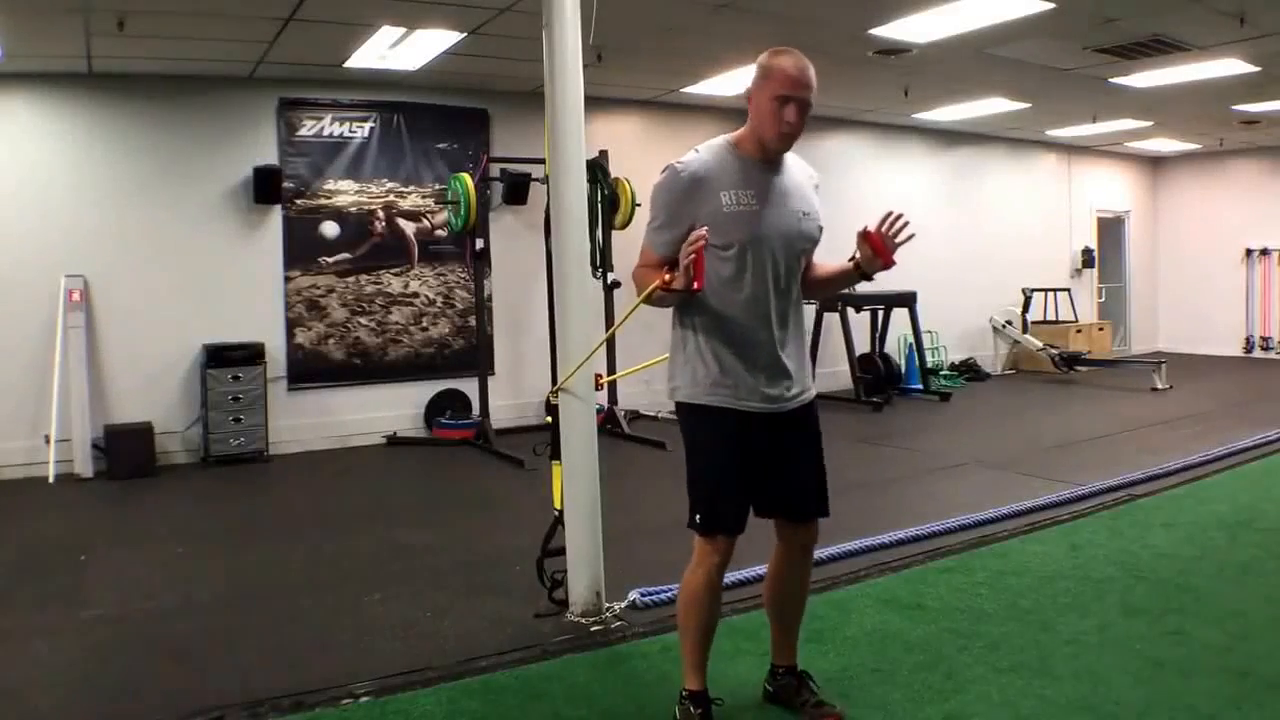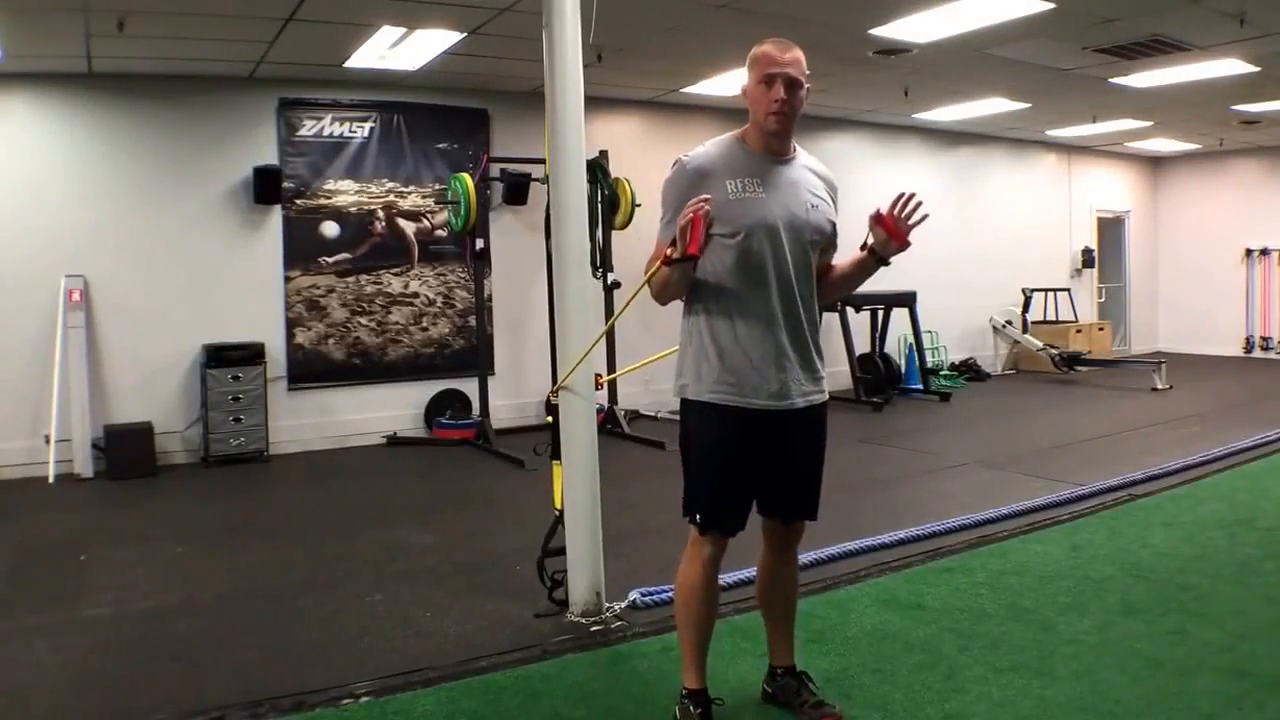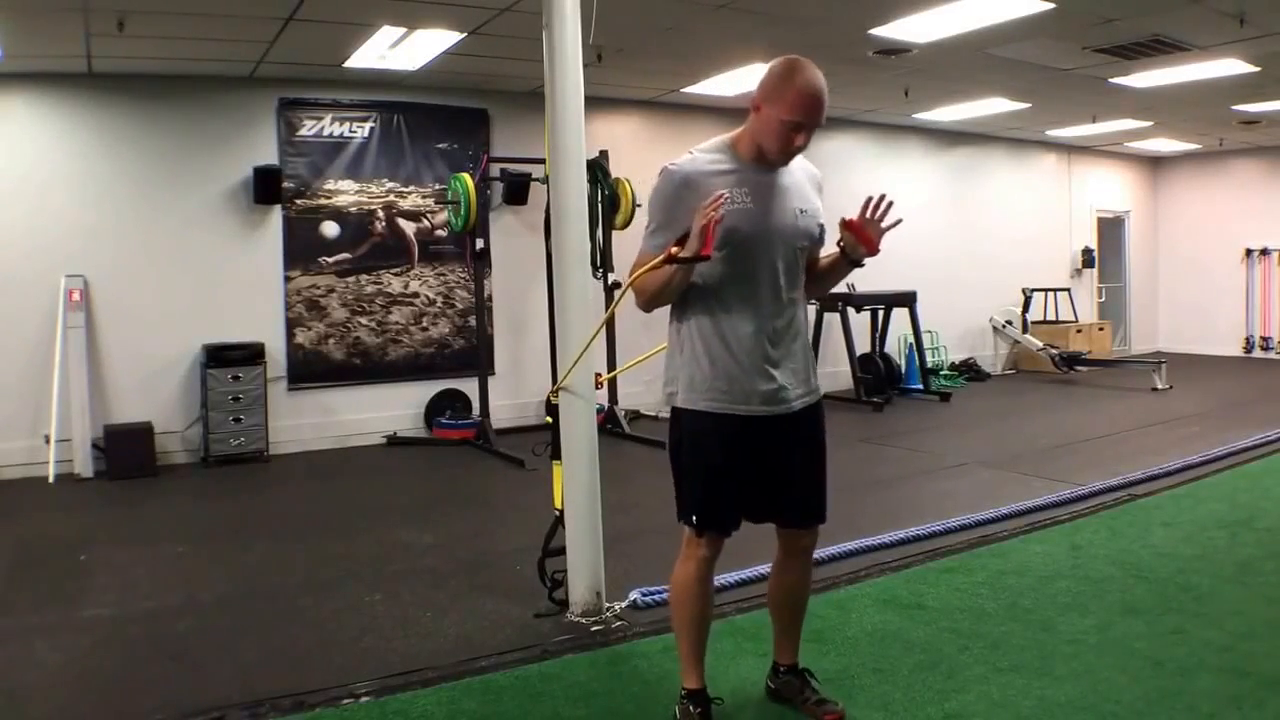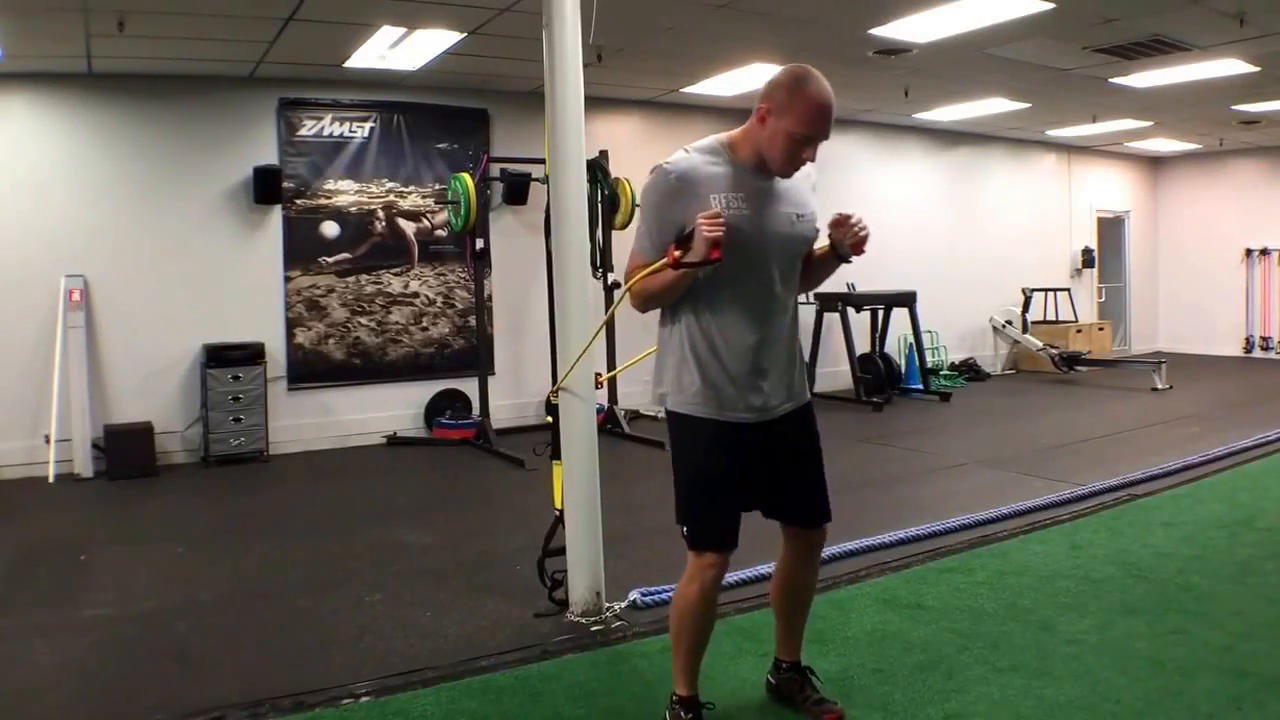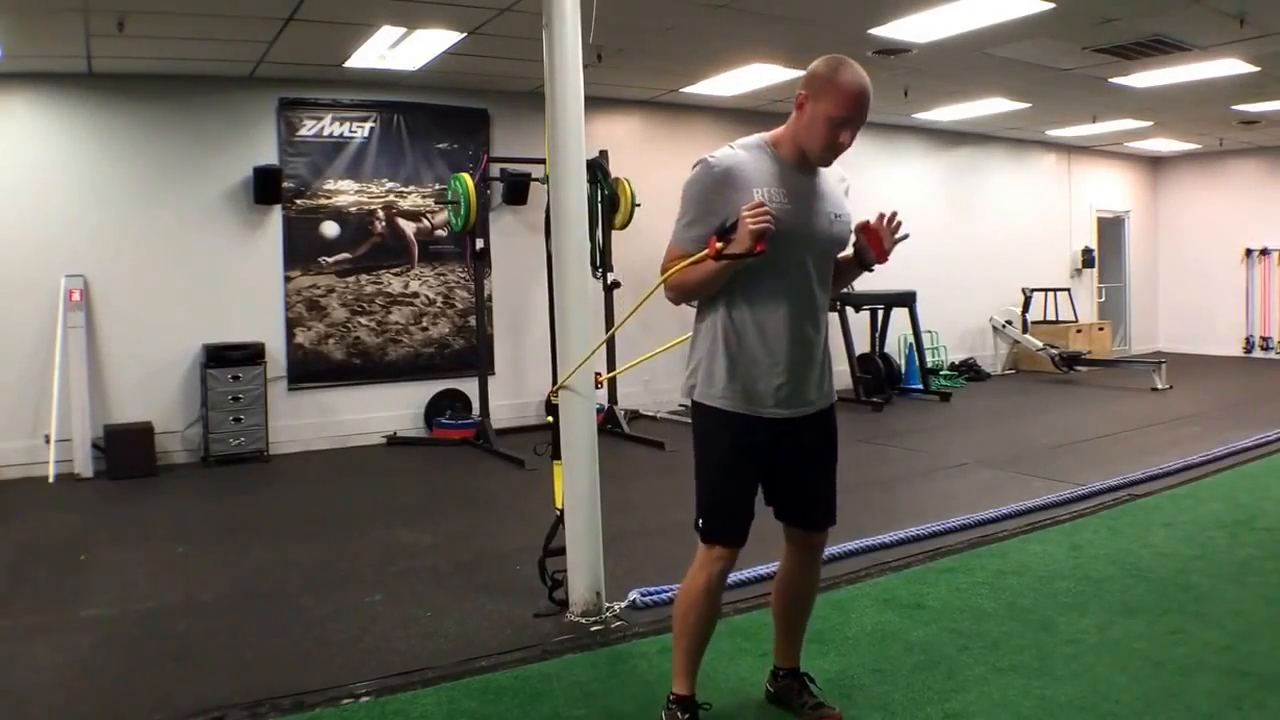
dt=1s
person 1, frame 1
left shoulder: (804, 180)
right shoulder: (691, 176)
right elbow: (645, 278)
left wrist: (859, 267)
right wrist: (679, 283)
left hip: (791, 393)
right hip: (718, 396)
left knee: (800, 535)
right knee: (716, 545)
person 1, frame 2
left shoulder: (820, 180)
right shoulder: (699, 169)
right elbow: (661, 288)
left wrist: (875, 253)
right wrist: (679, 256)
left hip: (800, 393)
right hip: (720, 394)
left knee: (785, 535)
right knee: (709, 539)
person 1, frame 3
left shoulder: (808, 180)
right shoulder: (688, 176)
right elbow: (646, 293)
left wrist: (851, 255)
right wrist: (690, 254)
left hip: (795, 396)
right hip: (712, 400)
left knee: (800, 539)
right knee: (702, 544)
person 1, frame 4
left shoulder: (800, 183)
right shoulder: (681, 176)
right elbow: (640, 293)
left wrist: (836, 253)
right wrist: (693, 258)
left hip: (786, 397)
right hip: (707, 404)
left knee: (808, 535)
right knee: (710, 559)
person 1, frame 5
left shoulder: (835, 186)
right shoulder: (723, 171)
right elbow: (675, 284)
left wrist: (863, 258)
right wrist: (735, 249)
left hip: (809, 398)
right hip: (732, 399)
left knee: (808, 539)
right knee: (719, 551)
